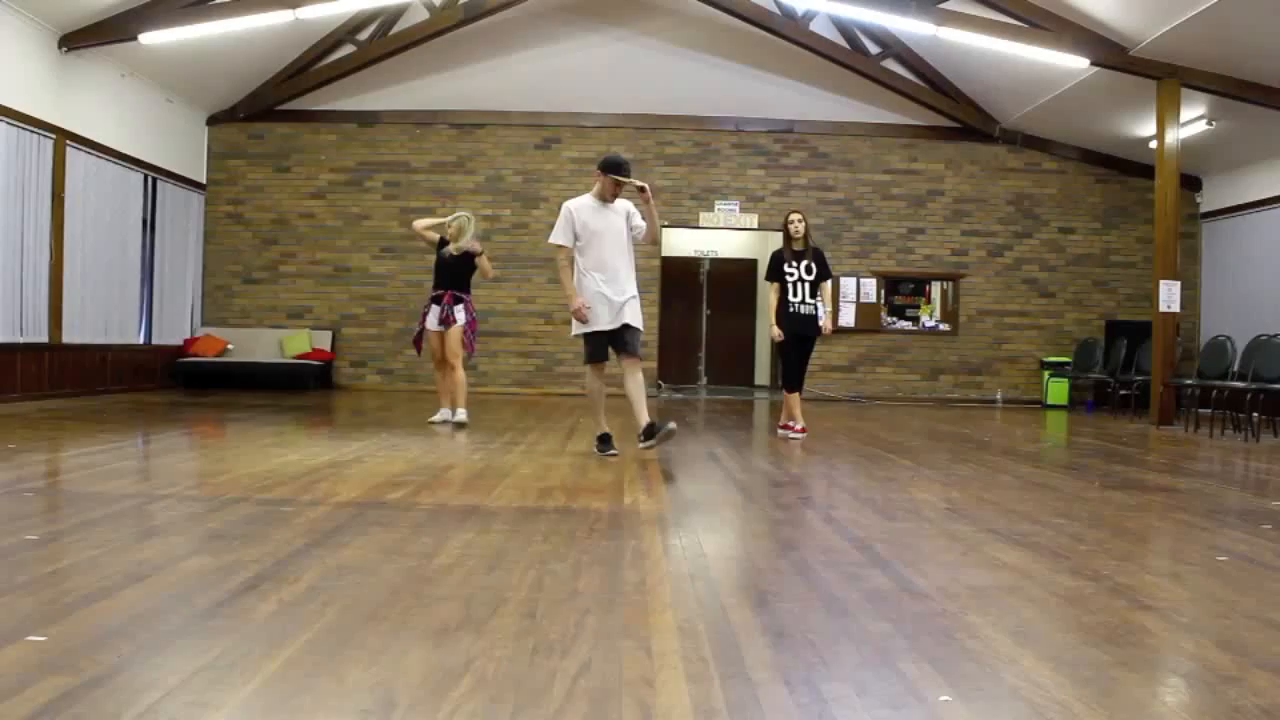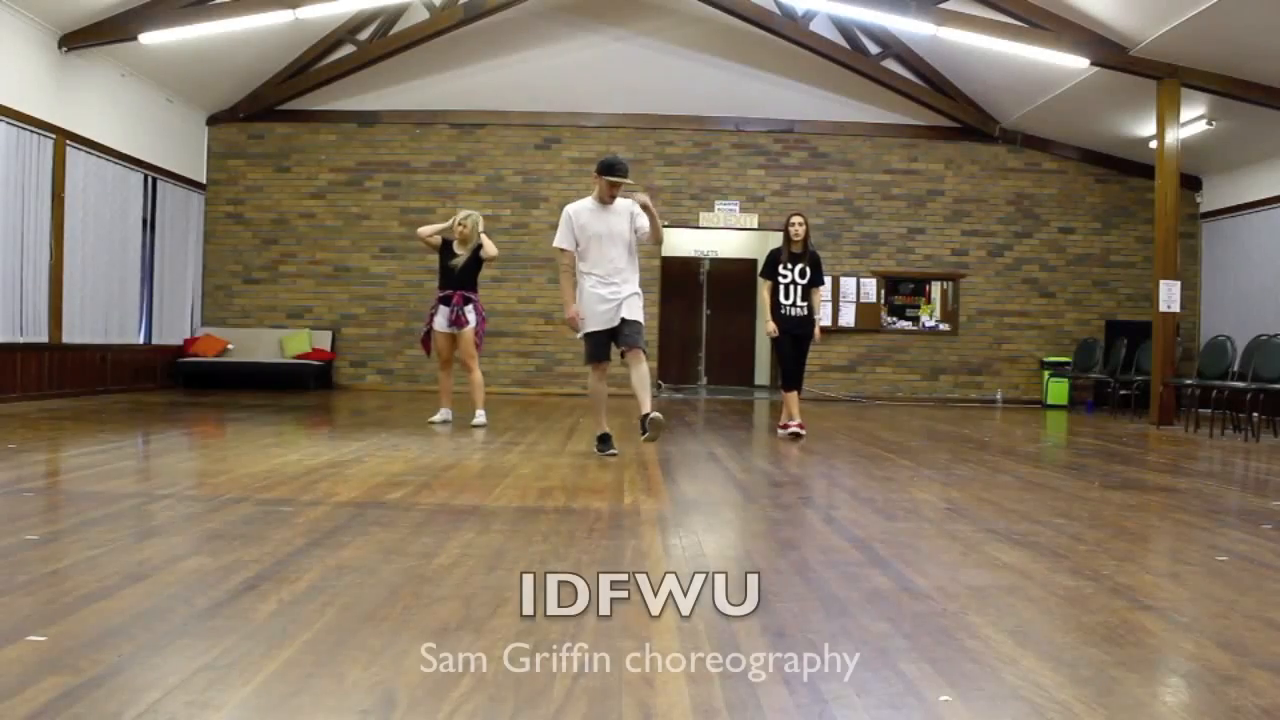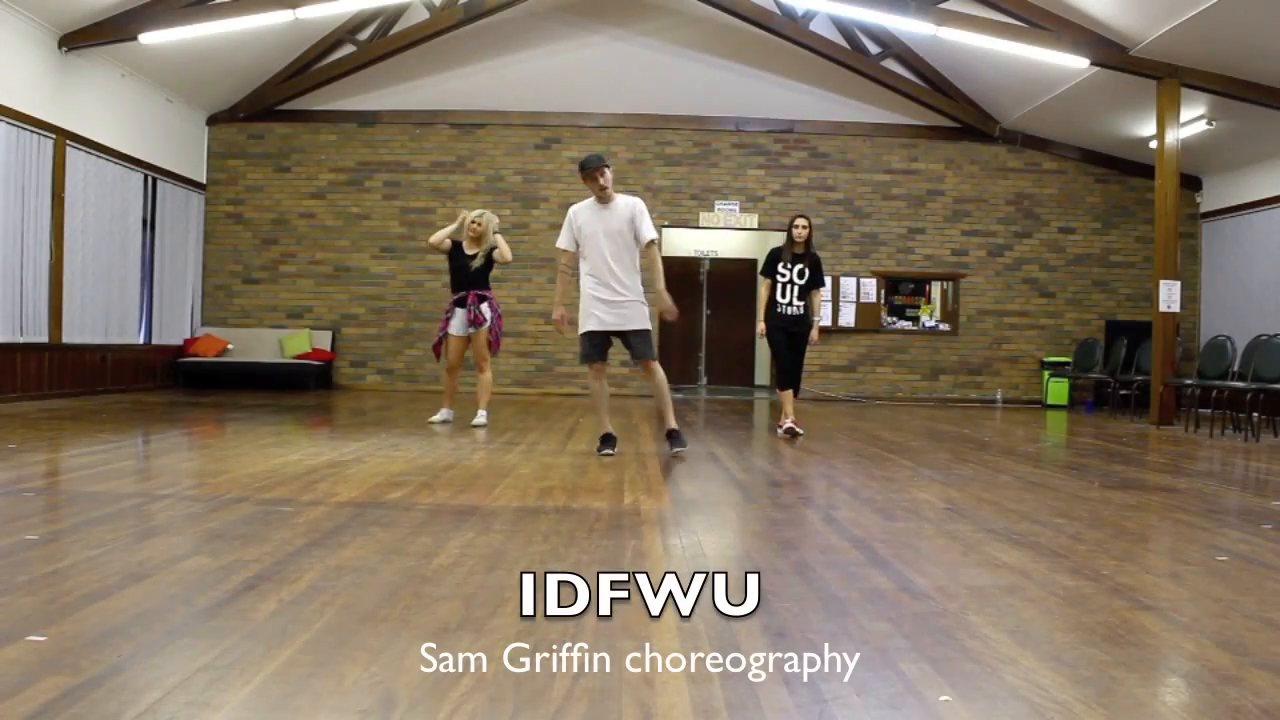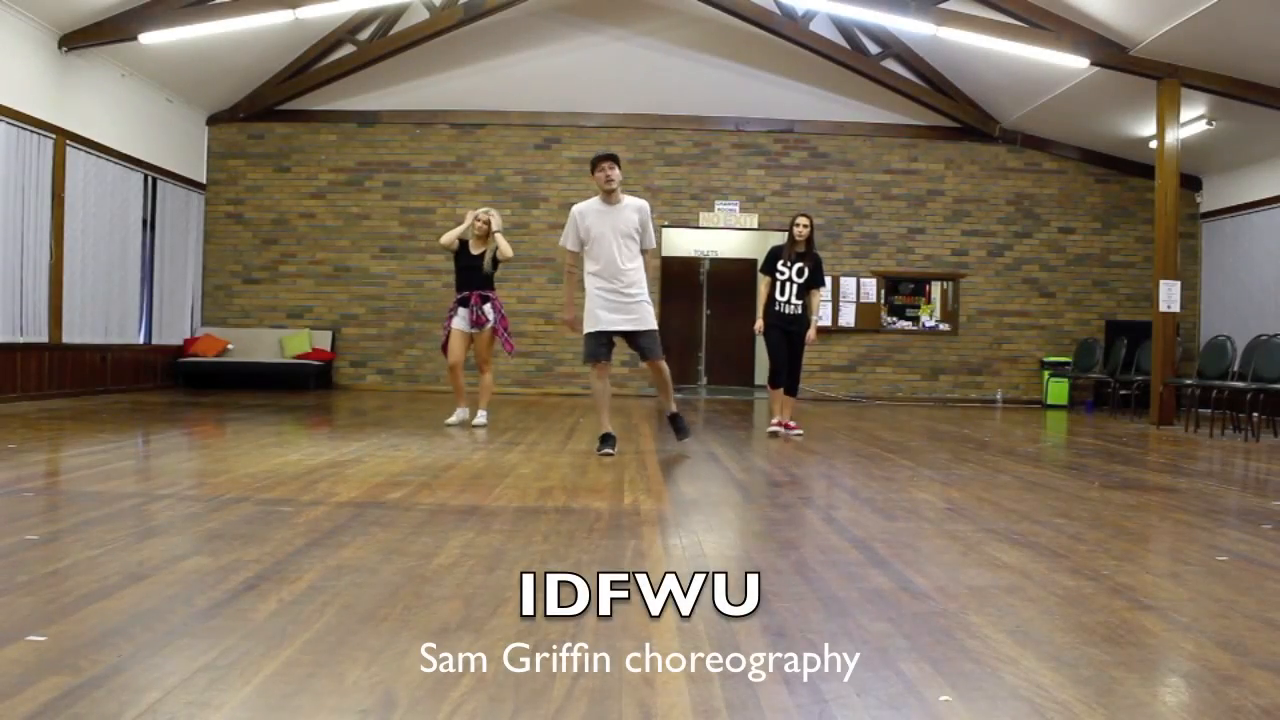
dt=0.3s
person 1, frame 1
left shoulder: (626, 209)
right shoulder: (573, 208)
left elbow: (653, 239)
right elbow: (563, 258)
left wrist: (648, 203)
right wrist: (573, 297)
left hip: (626, 299)
right hip: (593, 302)
left knee: (631, 361)
right knee: (596, 366)
left ankle: (646, 427)
right ankle: (603, 434)
person 1, frame 2
left shoulder: (630, 208)
right shoulder: (574, 212)
left elbow: (656, 240)
right elbow: (566, 263)
left wrist: (650, 211)
right wrist: (569, 304)
left hip: (627, 297)
right hip: (593, 302)
left knee: (635, 353)
right knee: (598, 366)
left ankle: (646, 417)
right ankle: (603, 434)
person 1, frame 3
left shoulder: (633, 205)
right shoulder: (576, 213)
left elbow: (650, 249)
right elbow: (566, 262)
left wrist: (662, 292)
right wrist: (558, 304)
left hip: (631, 302)
right hip: (594, 306)
left knee: (649, 362)
right knee: (596, 367)
left ankle: (672, 428)
right ankle: (607, 433)
person 1, frame 4
left shoulder: (640, 207)
right shoulder: (580, 212)
left elbow: (647, 254)
right elbow: (572, 262)
left wrist: (640, 289)
right wrist: (569, 305)
left hip: (636, 301)
right hip: (599, 304)
left knee: (655, 360)
right knee: (599, 366)
left ankle: (672, 411)
right ankle: (606, 433)
person 2, frame 1
left shoulder: (816, 254)
right shoulder: (779, 256)
left elbow: (824, 287)
right elbow: (774, 292)
left wrist: (828, 315)
right wrist: (773, 323)
left hip: (809, 323)
right hip: (787, 322)
left knee: (799, 372)
right knee: (790, 371)
left ankle: (785, 421)
right ankle: (799, 423)
person 2, frame 2
left shoulder: (812, 257)
right shoulder: (776, 255)
left elbow: (815, 292)
right elbow: (766, 290)
left wrist: (817, 323)
right wrist: (769, 319)
left hip: (803, 324)
right hip: (781, 323)
left knee: (797, 372)
right knee: (787, 371)
left ankle: (784, 421)
right ankle: (796, 421)
person 2, frame 3
left shoulder: (813, 259)
right shoulder: (776, 254)
left elbow: (815, 293)
right elbow: (765, 288)
left wrist: (816, 325)
right wrist: (761, 319)
left hip: (800, 323)
right hip: (776, 322)
left knee: (795, 371)
right knee: (783, 369)
left ankle: (784, 420)
right ankle: (789, 419)
person 2, frame 4
left shoulder: (814, 259)
right shoulder: (776, 253)
left elbow: (815, 293)
right elbow: (765, 285)
left wrist: (813, 325)
right wrist: (759, 316)
left hip: (798, 323)
right hip: (774, 320)
left knee: (793, 371)
right knee: (778, 367)
left ankle: (787, 419)
right ankle: (775, 418)
person 3, frame 1
left shoulder: (471, 251)
right shoulder: (441, 245)
left elbow: (488, 275)
right elbow: (417, 226)
left wrist: (480, 251)
right wrist: (444, 220)
left hip: (458, 308)
right hip: (436, 307)
left knee: (454, 361)
right knee: (439, 362)
left ankle: (460, 410)
right ankle: (445, 410)
person 3, frame 2
left shoulder: (478, 250)
right shoulder: (445, 245)
left elbow: (493, 253)
right elbow: (421, 233)
left wrist: (482, 233)
right wrist: (447, 224)
left hip: (467, 308)
right hip: (443, 307)
left knee: (470, 362)
right knee: (444, 362)
left ankle: (480, 412)
right ankle: (445, 410)
person 3, frame 3
left shoulder: (489, 251)
right shoulder: (454, 246)
left elbow: (508, 258)
right elbow: (432, 242)
left wrist: (496, 232)
right wrist: (456, 224)
left hip: (483, 308)
right hip: (458, 309)
left knee: (482, 364)
right knee: (451, 365)
left ankle: (482, 413)
right ankle: (446, 411)
person 3, frame 4
left shoulder: (494, 250)
right shoulder: (460, 245)
left elbow: (508, 255)
right elbow: (443, 242)
left wrist: (496, 231)
right wrist: (465, 224)
left hip: (486, 308)
right hip: (461, 309)
left knee: (483, 365)
right knee: (453, 363)
left ankle: (482, 412)
right ankle: (462, 409)
